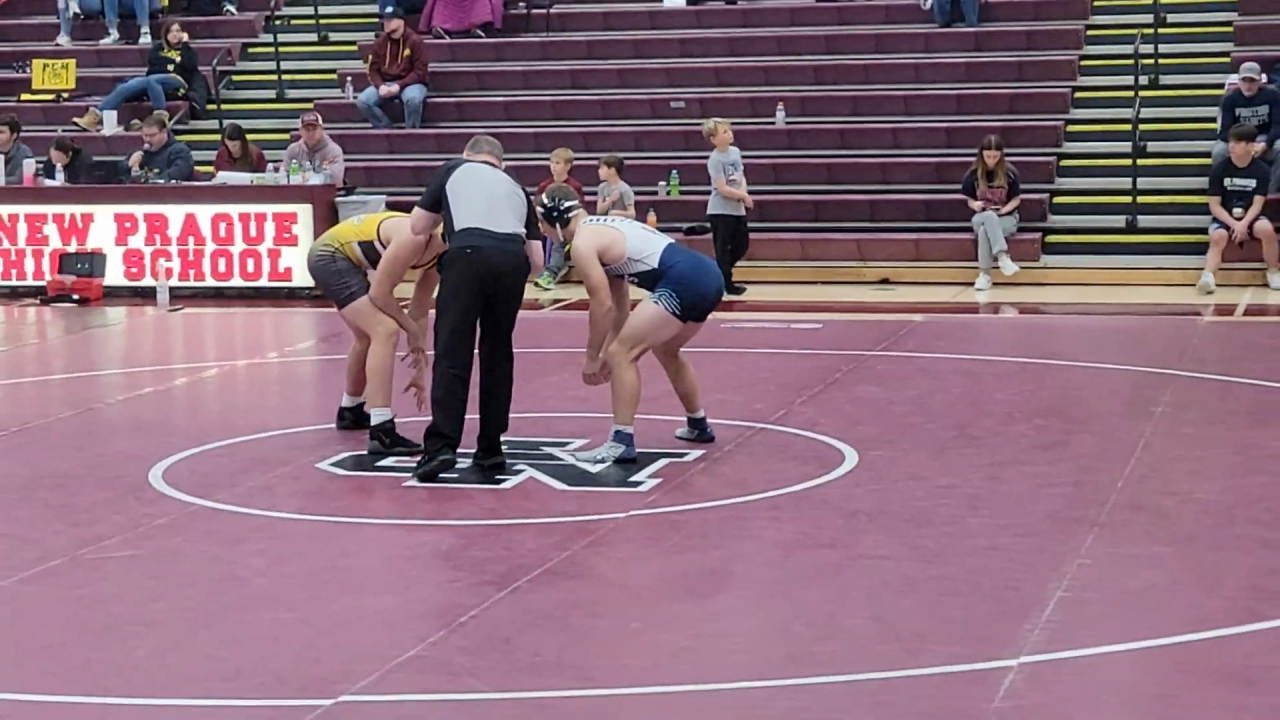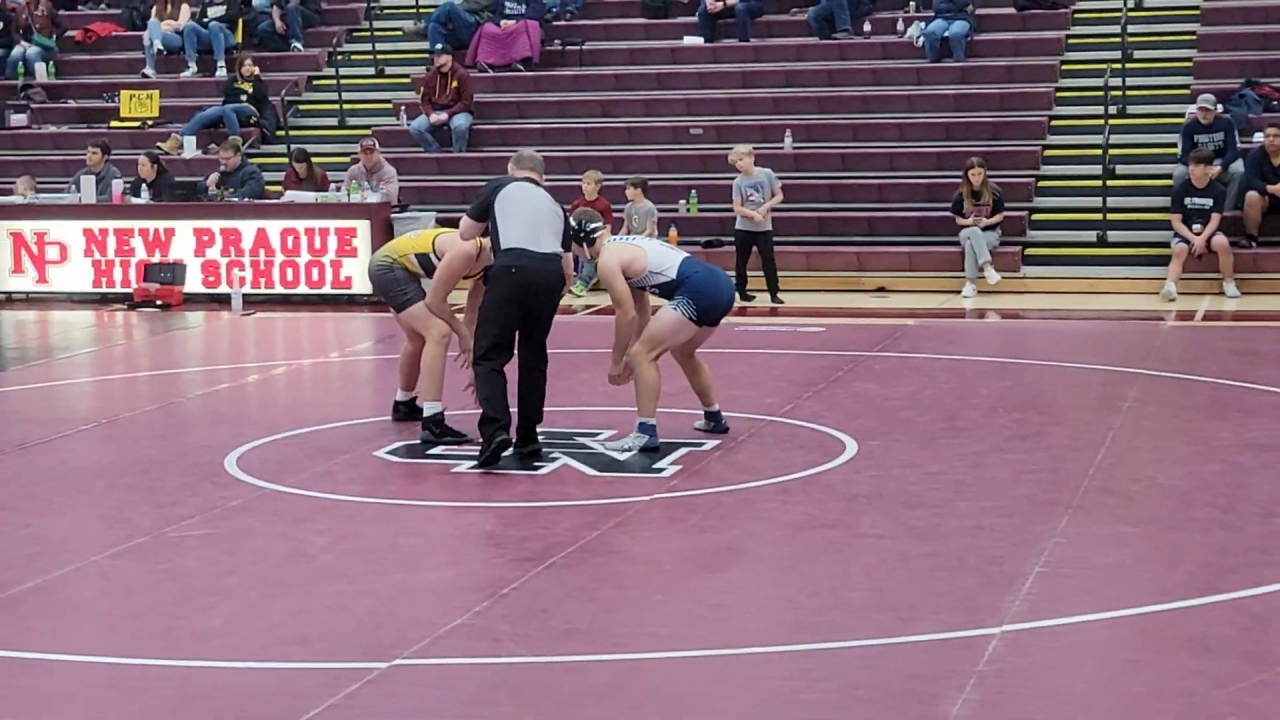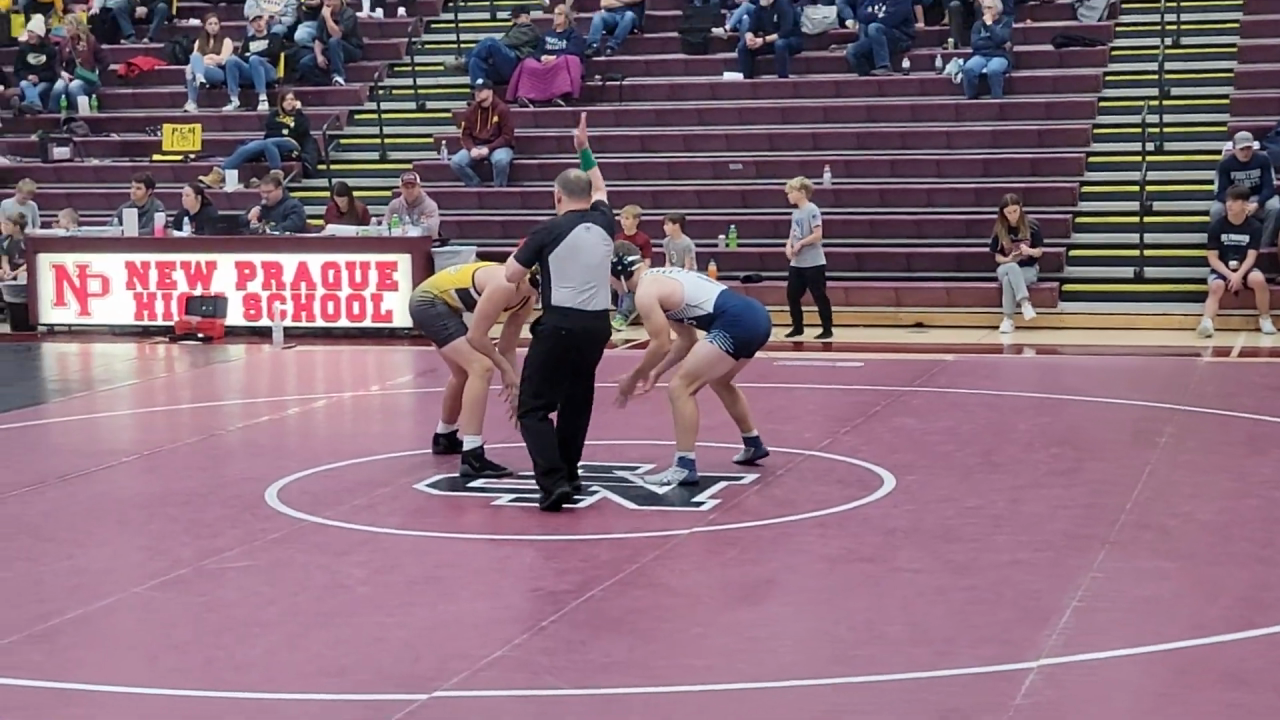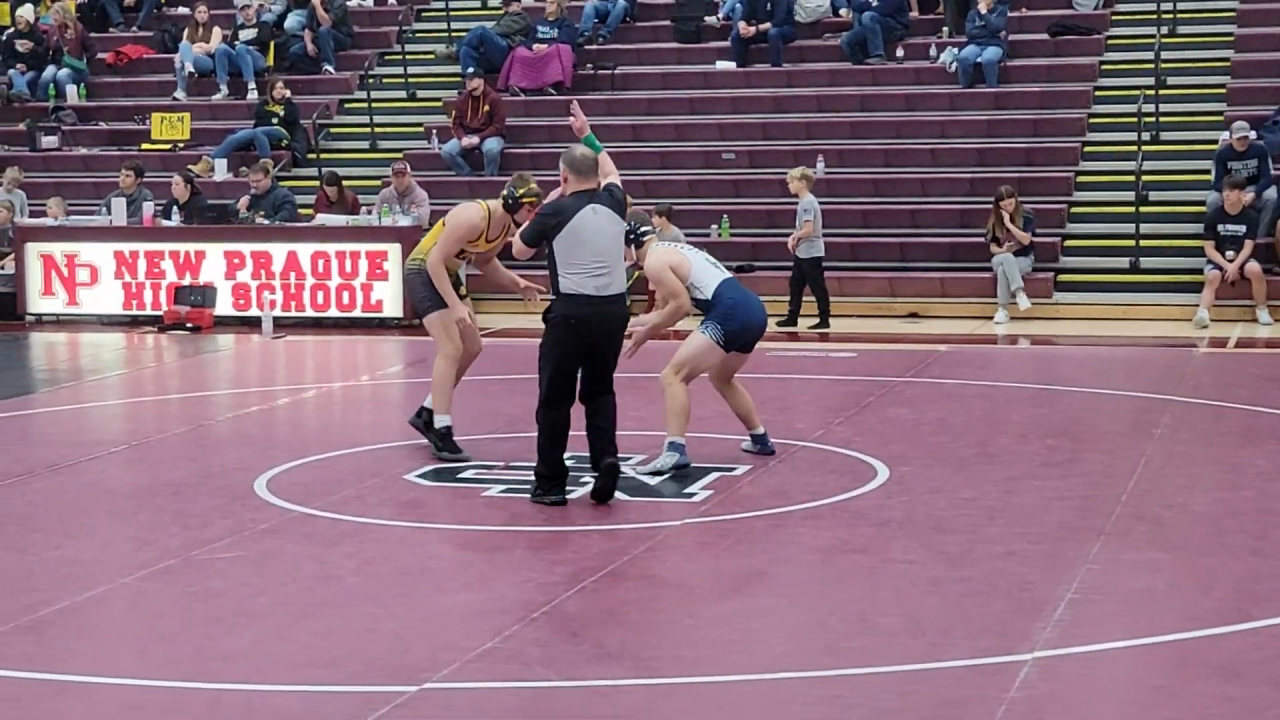
dt=0.3s
person 1, frame 1
left shoulder: (453, 170)
right shoulder: (516, 188)
left elbow: (419, 226)
right elbow: (537, 258)
left hip: (469, 256)
right hip: (513, 260)
left knee: (452, 354)
right knee: (498, 354)
left ankle: (442, 445)
right ankle: (490, 448)
person 1, frame 2
left shoulder: (499, 188)
right shoulder: (554, 205)
left elbow: (465, 233)
right elbow: (568, 269)
left hip: (512, 273)
right hip: (550, 275)
left knee: (489, 356)
right knee: (533, 355)
left ankle: (495, 429)
right ankle: (528, 436)
person 1, frame 3
left shoulder: (548, 231)
right shoulder: (603, 223)
left elbow: (512, 275)
right elbow: (600, 189)
left wrist: (530, 246)
right wrist: (585, 150)
left hip: (559, 328)
right hip: (597, 327)
left knee: (534, 409)
right knee: (577, 403)
left ankle: (555, 480)
right ankle: (568, 475)
person 1, frame 4
left shoulder: (554, 212)
right shoulder: (614, 203)
left elbow: (519, 250)
right elbow: (610, 172)
right wrist: (587, 136)
left hip: (571, 314)
right hip: (613, 312)
left knee: (555, 402)
right knee: (600, 393)
left ankle: (551, 484)
right ankle: (605, 459)
person 2, frame 1
left shoulder: (583, 243)
right shoulder: (602, 228)
left elbow: (603, 305)
right elbow: (619, 301)
left wrist: (593, 357)
right wrist: (608, 349)
left hip: (683, 282)
right hip: (707, 275)
left knee: (622, 354)
right knee: (665, 350)
left ankle: (622, 442)
right ankle: (698, 425)
person 2, frame 2
left shoulder: (608, 260)
right shoulder: (625, 246)
left elbow: (628, 315)
right elbow: (641, 311)
left wrist: (617, 360)
right wrist: (630, 355)
left hip: (699, 291)
right hip: (720, 285)
left knee: (643, 354)
right knee: (682, 351)
left ankle: (646, 433)
right ankle: (714, 418)
person 2, frame 3
left shoulder: (645, 291)
right shoulder: (664, 278)
left elbow: (661, 346)
right elbow: (687, 341)
left wrist: (632, 377)
right wrist: (656, 372)
left hip: (736, 324)
right hip: (756, 317)
left knee: (680, 388)
right knee: (719, 382)
left ankle: (685, 467)
right ankle: (753, 446)
person 2, frame 4
left shoulder: (654, 260)
right shoulder: (671, 250)
left elbow: (682, 305)
right elbow: (673, 306)
left wrist: (646, 333)
right wrist: (635, 323)
left hip: (730, 316)
right hip: (753, 311)
left knee: (672, 376)
right knee: (720, 379)
left ankle: (675, 451)
right ankle: (760, 440)
person 3, frame 1
left shoulder: (437, 257)
right shoulder: (415, 239)
left elbow: (420, 314)
right elbow: (379, 293)
right wrist: (412, 331)
left hip: (338, 257)
right hip: (330, 257)
left knee: (369, 336)
right knee: (385, 331)
person 3, frame 2
left shoulder: (488, 267)
right shoulder: (466, 252)
left elbow: (473, 318)
right elbow: (434, 300)
right wrist: (462, 334)
left hip: (396, 267)
right hip: (388, 267)
left knee: (420, 338)
right knee: (439, 333)
left ankle: (404, 404)
right ankle: (432, 424)
person 3, frame 3
left shoulder: (526, 298)
right shoulder: (505, 285)
left elbow: (507, 346)
right elbow: (476, 333)
left wrist: (512, 386)
right wrist: (506, 370)
left hip: (439, 303)
right hip: (428, 303)
left knee: (464, 373)
right knee: (481, 368)
left ankle: (445, 436)
right ankle: (471, 456)
person 3, frame 4
left shoulder: (506, 225)
right shoulder: (473, 217)
left elbow: (486, 261)
right elbow: (436, 261)
left wrist: (517, 283)
right wrist: (455, 305)
left hip: (447, 273)
right hip: (423, 272)
left knee: (472, 348)
right knee: (451, 350)
left ankle: (427, 414)
right ankle: (442, 433)
